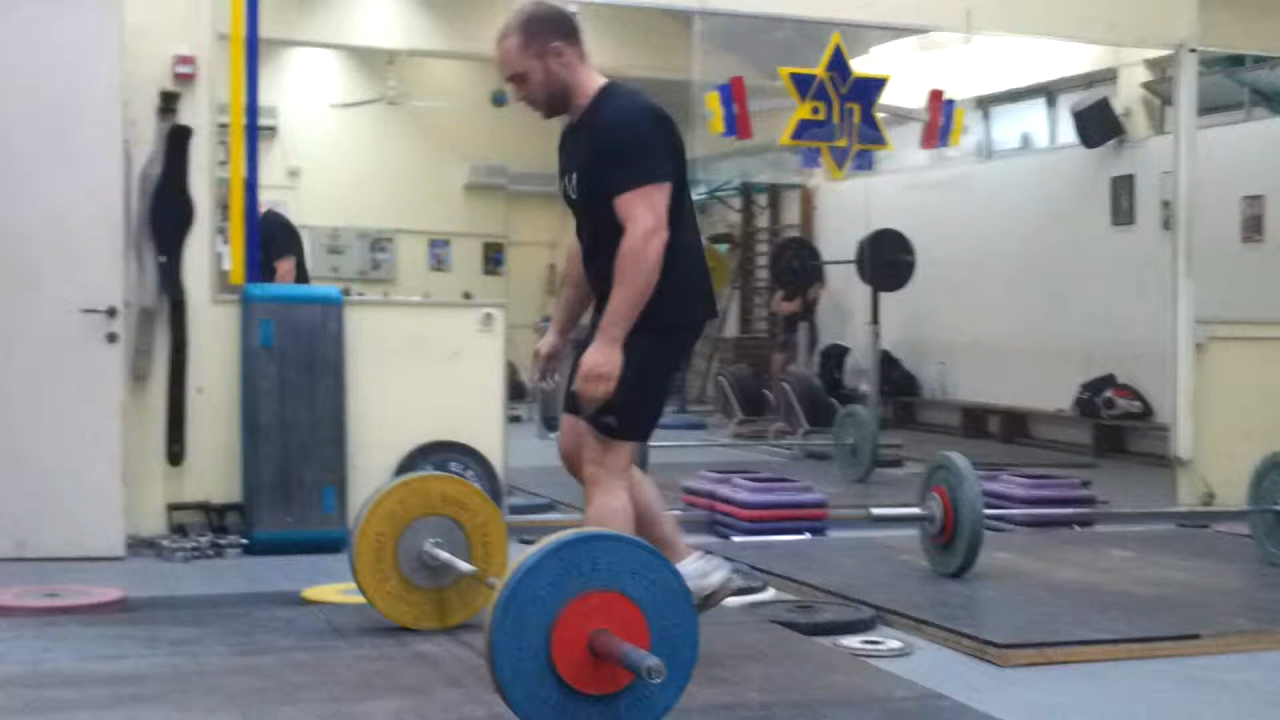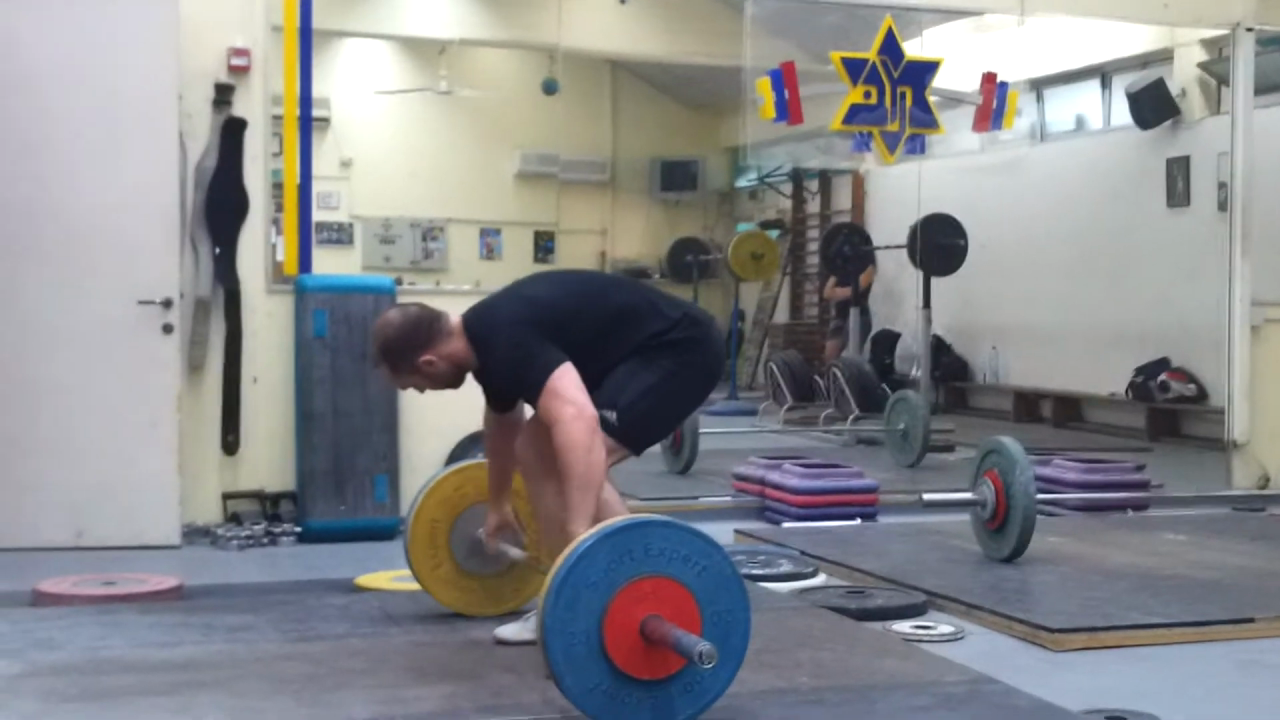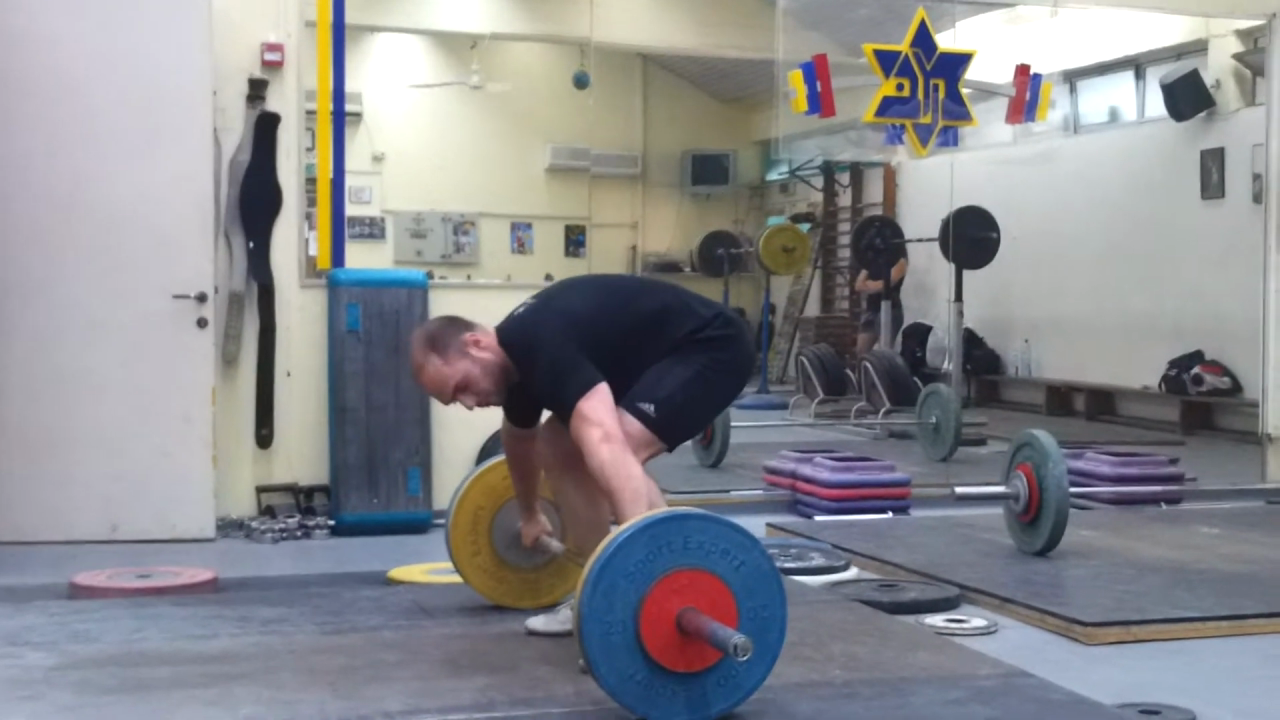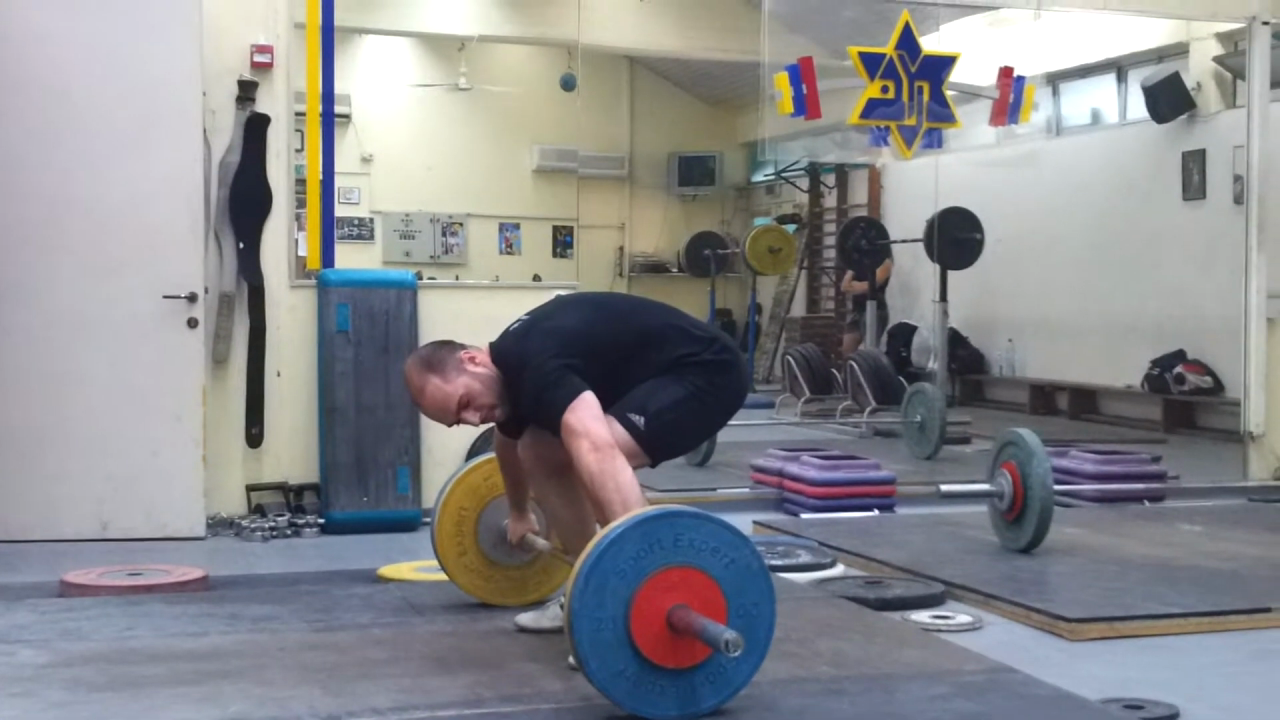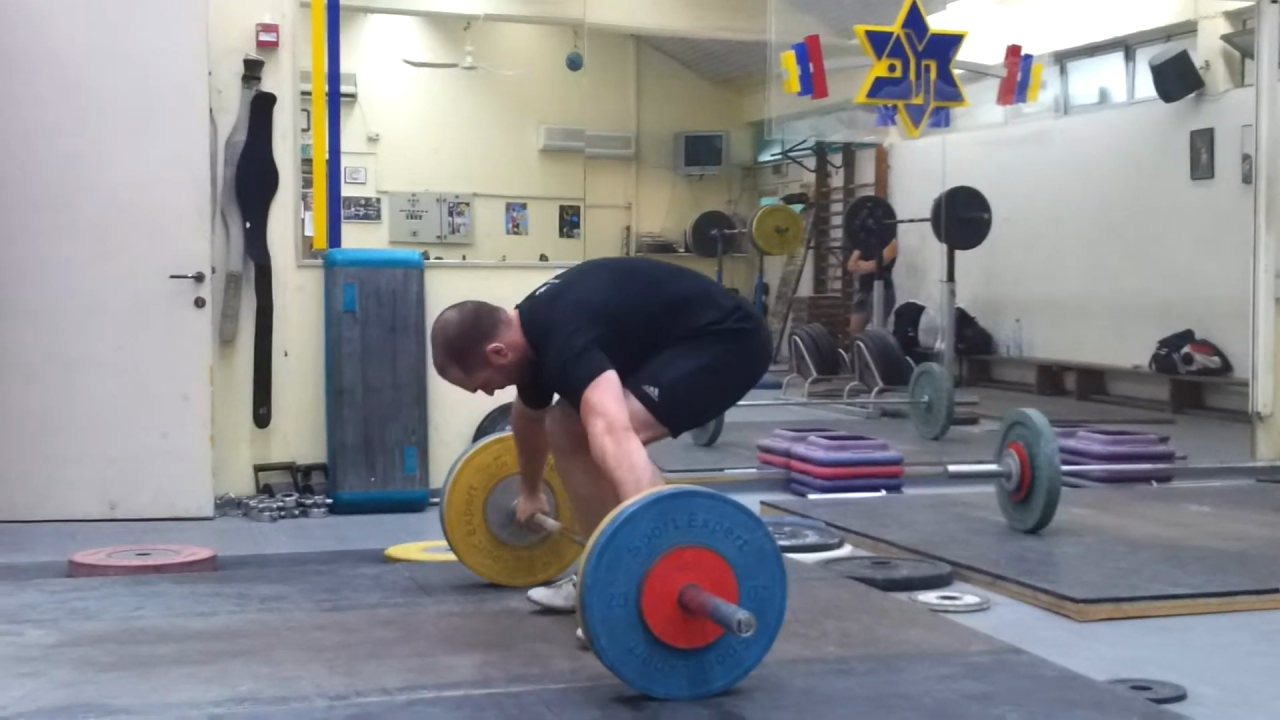
dt=1s
person 1, frame 1
left shoulder: (626, 123)
right shoulder: (578, 135)
left elbow: (646, 236)
left wrist: (607, 343)
right wrist: (558, 329)
left hip: (651, 321)
right hip: (626, 320)
left knee: (602, 462)
right knee: (577, 449)
right ankle: (691, 566)
person 1, frame 2
left shoulder: (507, 340)
right shoulder: (485, 339)
left elbow: (578, 420)
right elbow: (503, 423)
left wrist: (580, 540)
right wrist: (497, 504)
left hip: (681, 348)
right hip: (632, 350)
left knee: (578, 455)
right knee: (534, 450)
person 1, frame 3
left shoulder: (547, 350)
right shoulder: (516, 355)
left elbow: (605, 444)
right elbow: (520, 437)
right wrist: (529, 515)
left hip: (712, 348)
left knee: (613, 451)
right knee: (555, 447)
person 1, frame 4
left shoulder: (537, 367)
right shoulder: (510, 368)
left elbow: (597, 452)
right elbow: (509, 439)
right wrist: (519, 515)
left hip: (706, 372)
right hip: (650, 371)
left knee: (592, 458)
right knee: (537, 451)
person 1, frame 5
left shoulder: (565, 339)
right shoulder: (531, 332)
left elbow: (612, 433)
right elbow: (529, 415)
right wrist: (530, 495)
left hip: (726, 340)
right hip: (671, 336)
left knee: (604, 430)
right knee: (564, 427)
